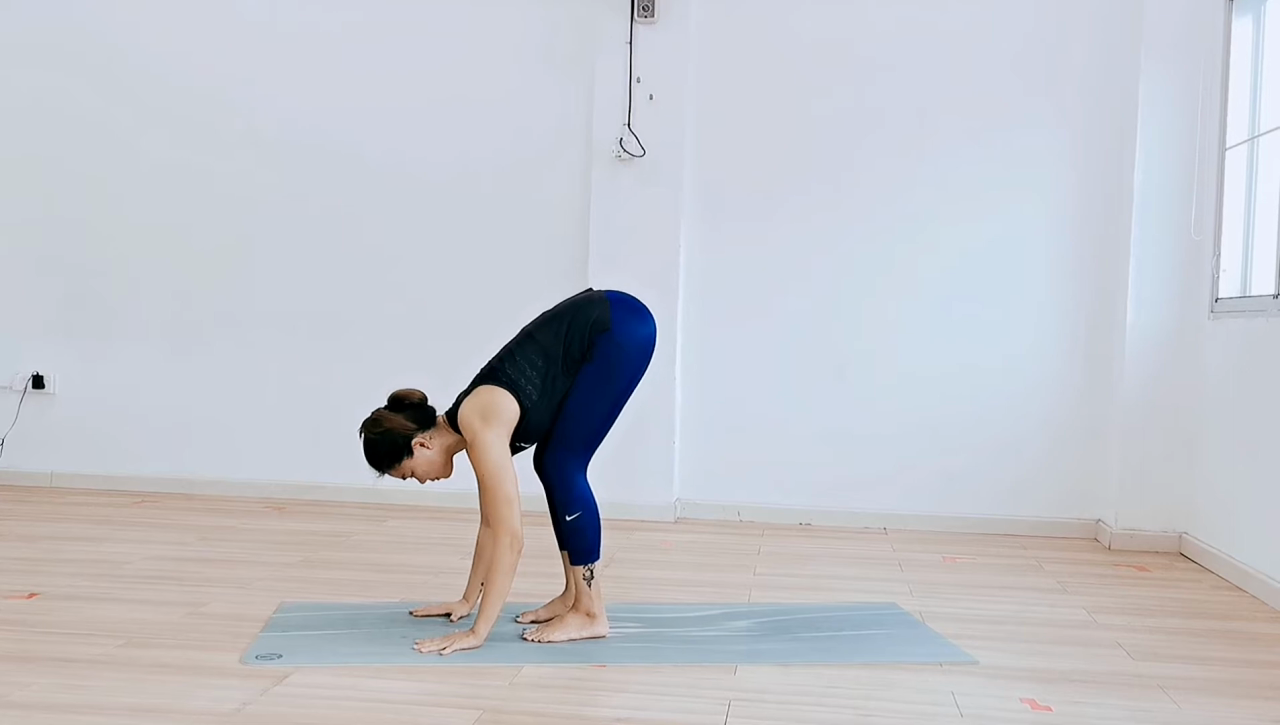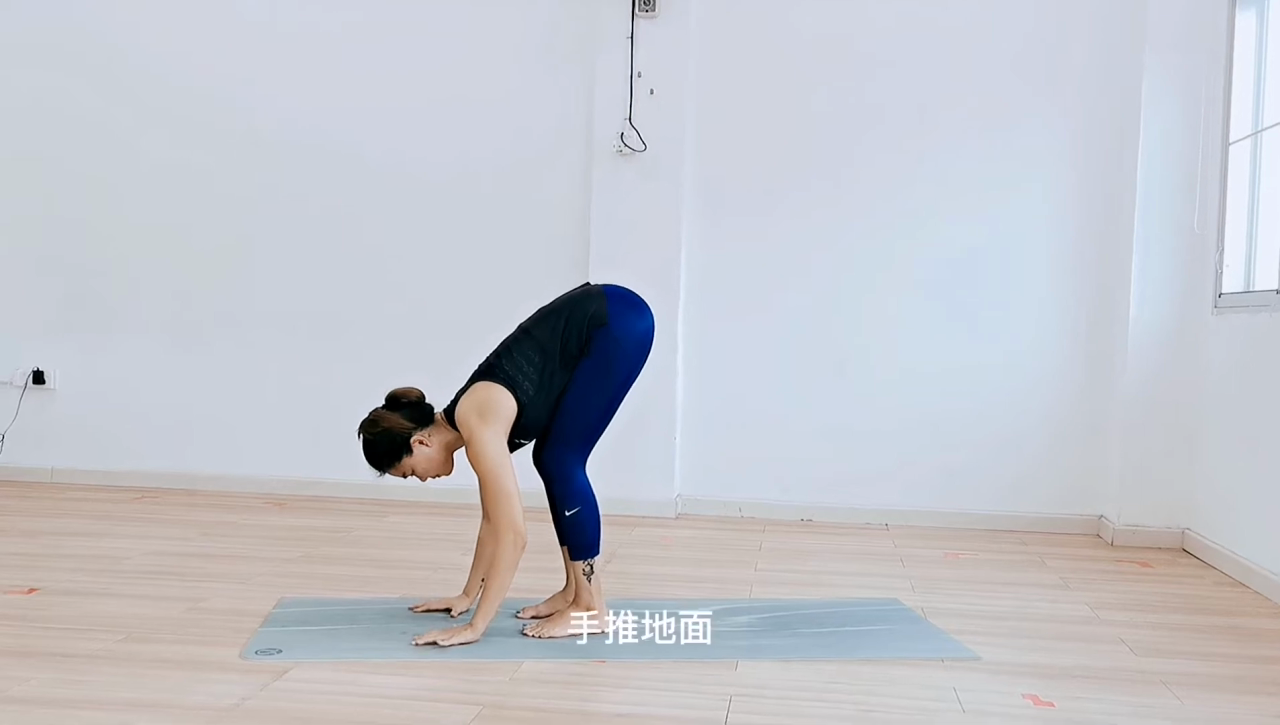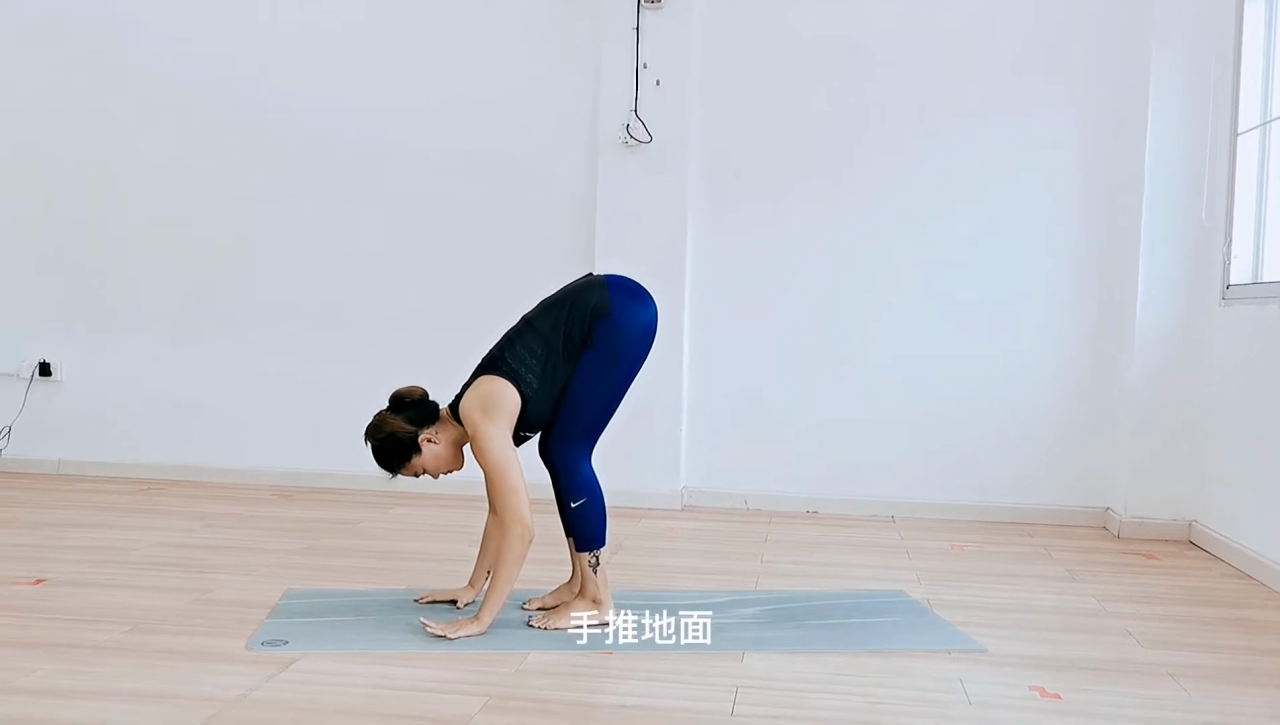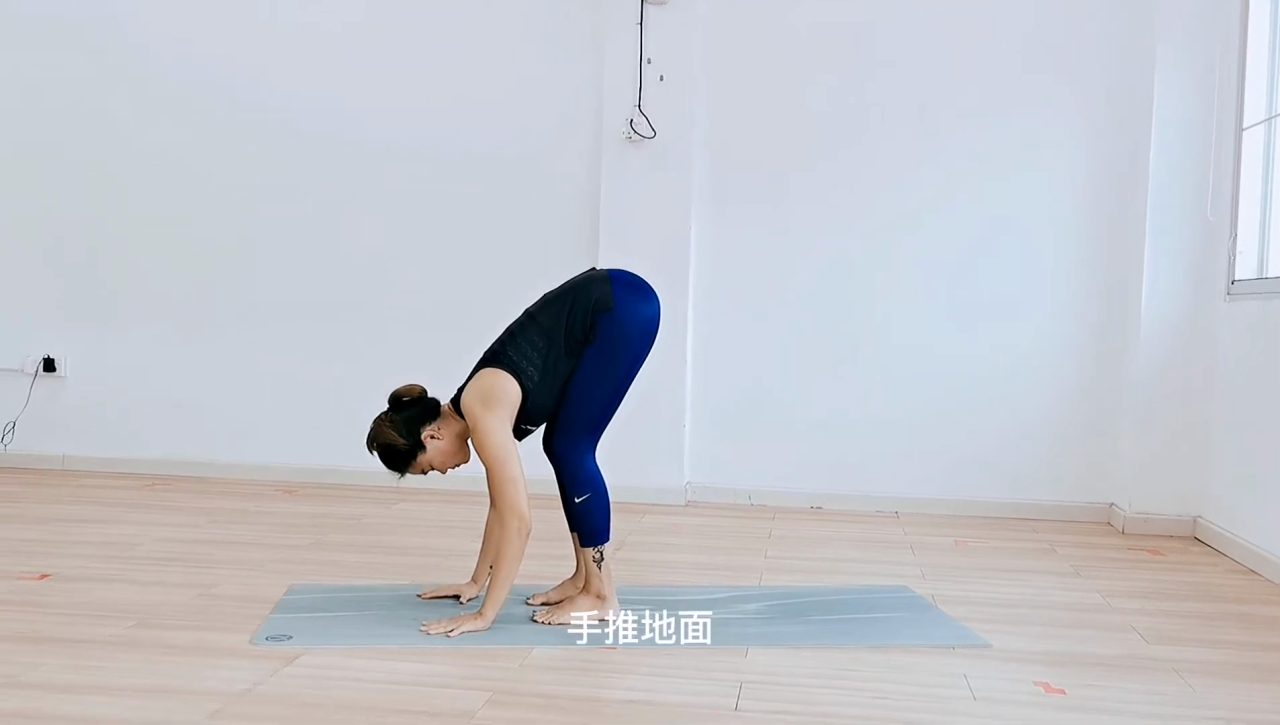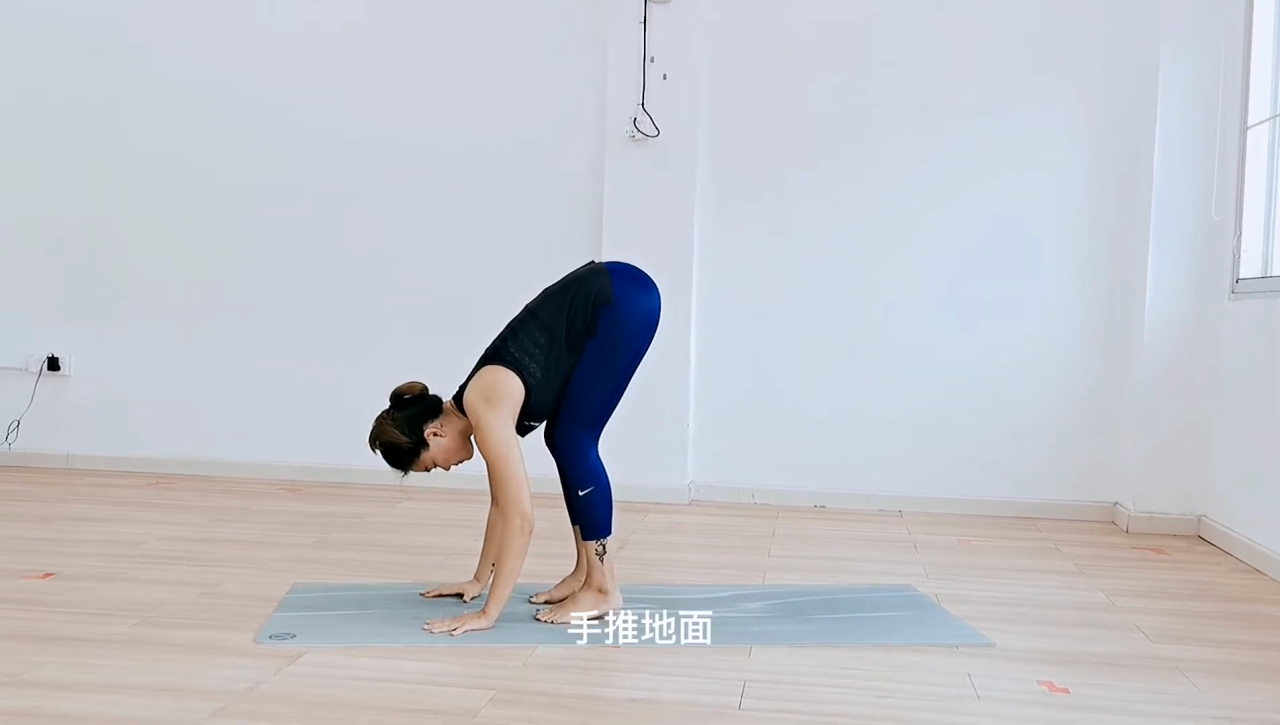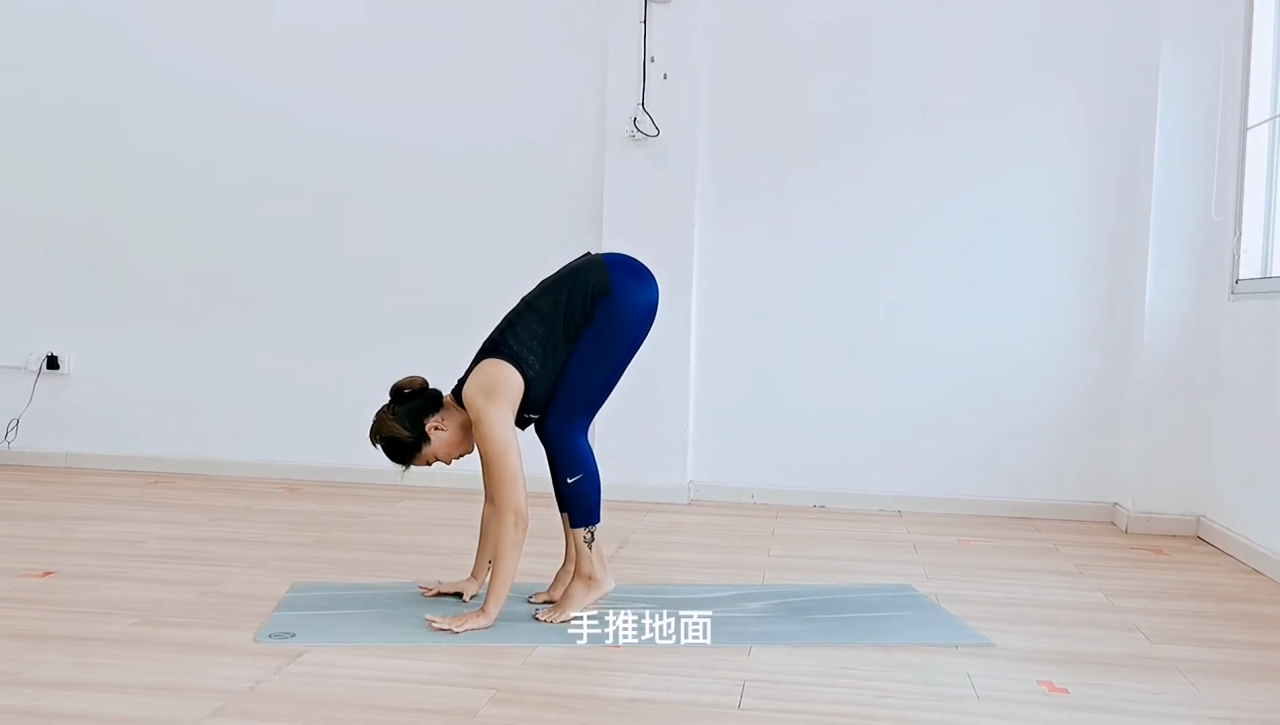
dt=0.4s
person 1, frame 1
left shoulder: (481, 430)
right shoulder: (471, 426)
left elbow: (509, 538)
right elbow: (491, 523)
left wrist: (478, 632)
right wrist: (467, 601)
left hip: (621, 329)
right hip: (598, 330)
left knee: (562, 468)
right knee: (551, 465)
left ankle: (590, 612)
right ankle: (575, 594)
person 1, frame 2
left shoulder: (478, 428)
right shoulder: (469, 421)
left elbow: (512, 535)
right elbow: (494, 519)
left wrist: (475, 627)
right wrist: (468, 596)
left hip: (619, 322)
right hip: (595, 324)
left knee: (561, 462)
right knee: (551, 460)
left ankle: (591, 608)
right ankle: (575, 590)
person 1, frame 3
left shoulder: (483, 423)
right shoulder: (472, 417)
left elbow: (520, 528)
right elbow: (501, 512)
left wrist: (481, 620)
right wrist: (473, 587)
left hip: (622, 312)
right hip: (600, 314)
left knee: (567, 454)
right knee: (557, 452)
left ankle: (596, 598)
right ankle: (580, 582)
person 1, frame 4
left shoulder: (483, 415)
right shoulder: (477, 410)
left elbow: (518, 521)
right elbow: (501, 506)
left wrist: (484, 615)
right wrist: (476, 582)
left hip: (624, 306)
right hip: (601, 309)
left knee: (570, 449)
right knee: (561, 446)
left ankle: (600, 592)
right ankle: (584, 576)
person 1, frame 5
left shoulder: (485, 412)
right shoulder: (478, 409)
left elbow: (520, 519)
right elbow: (502, 503)
left wrist: (488, 614)
right wrist: (479, 580)
left hip: (625, 300)
right hip: (602, 302)
left knee: (573, 442)
right knee: (562, 439)
left ankle: (602, 585)
right ankle: (586, 571)
person 1, frame 6
left shoulder: (484, 405)
right shoulder: (472, 405)
left elbow: (514, 514)
right elbow: (495, 500)
left wrist: (487, 612)
right wrist: (476, 578)
left hip: (623, 290)
right hip: (596, 293)
left knee: (563, 430)
right knee: (554, 430)
left ankle: (592, 572)
right ankle: (574, 565)
